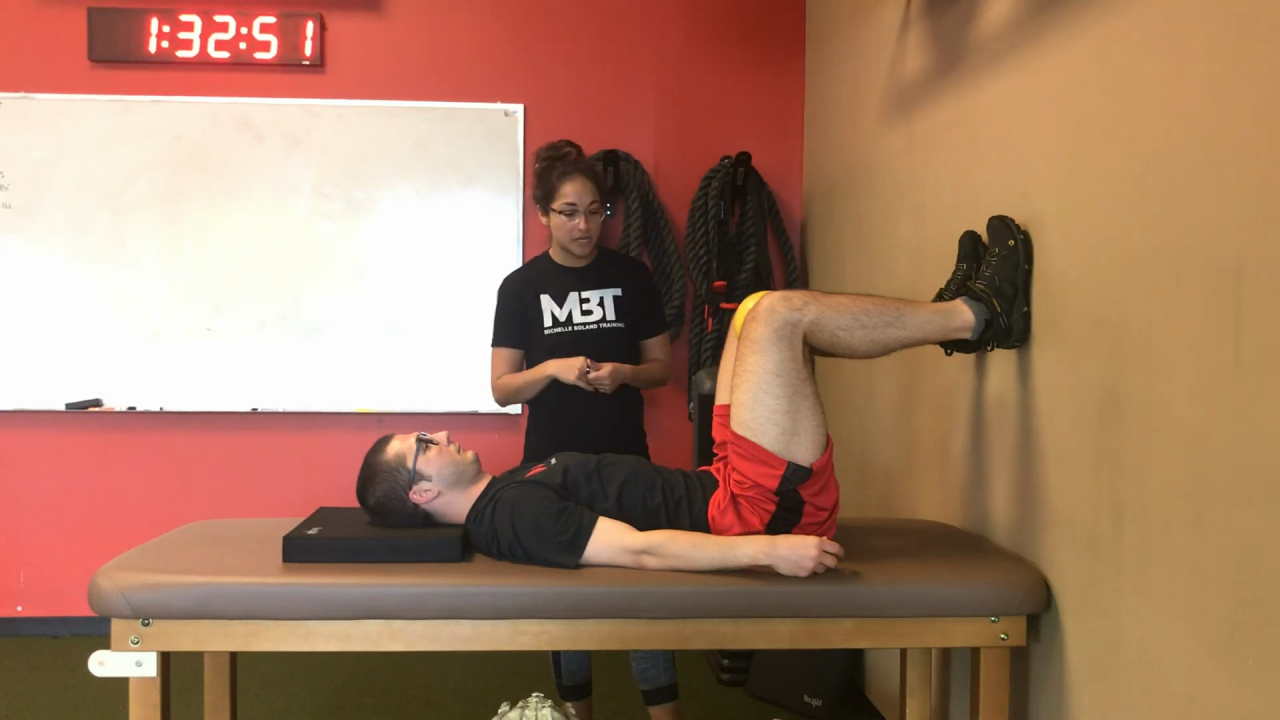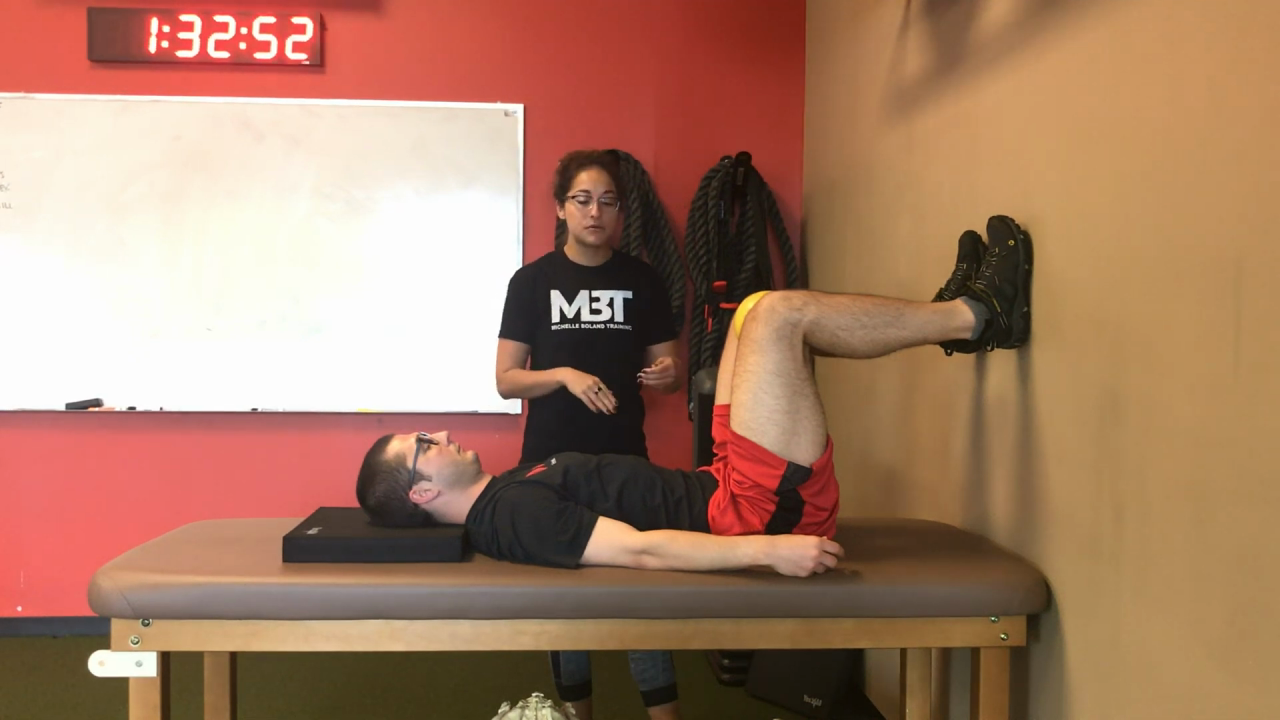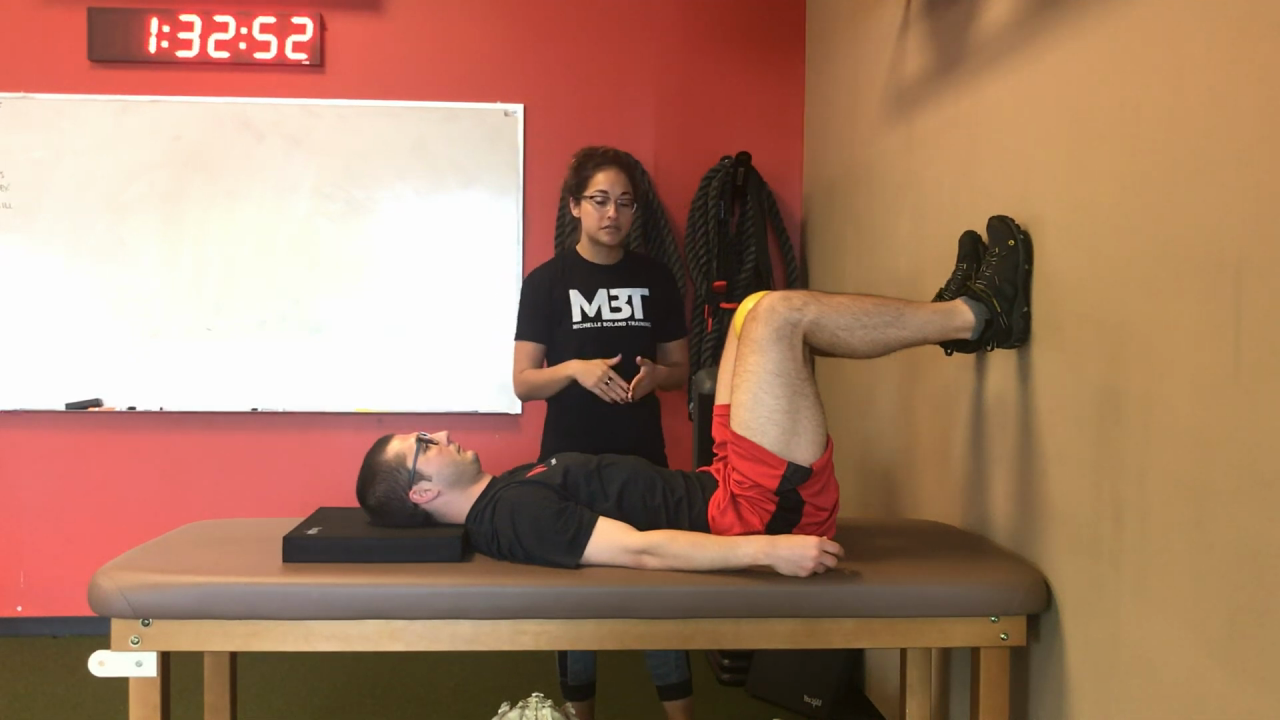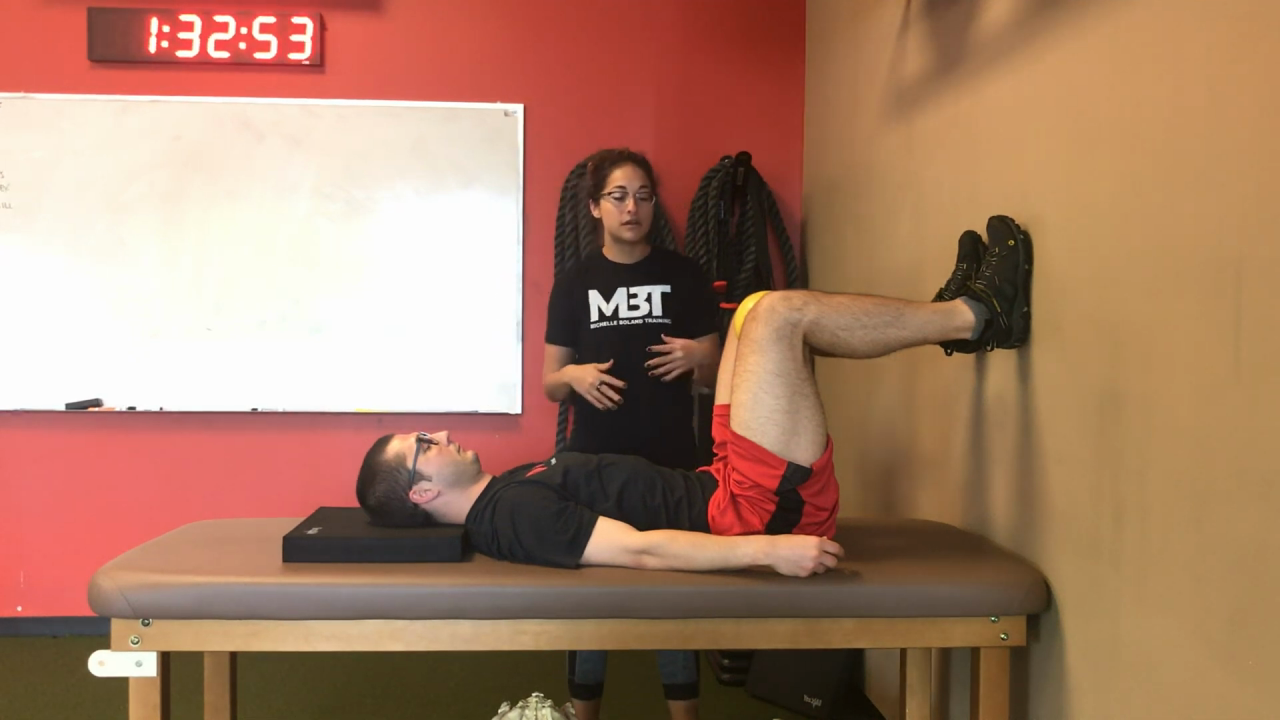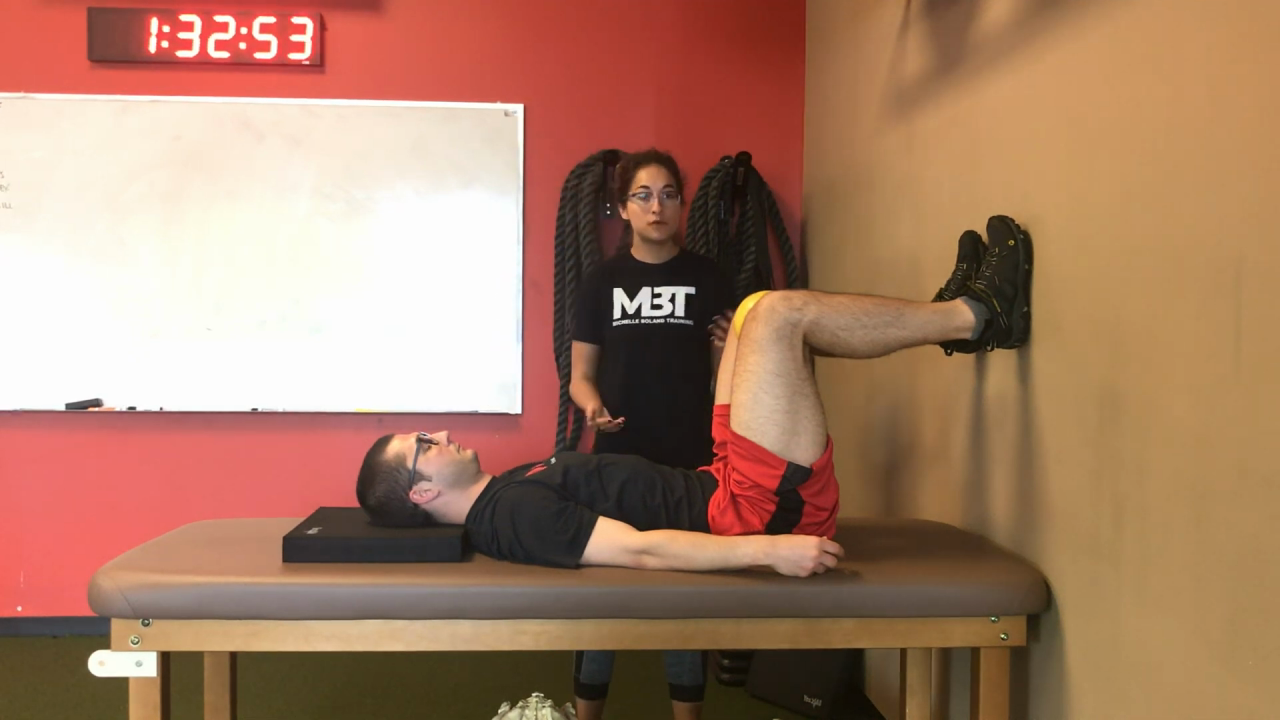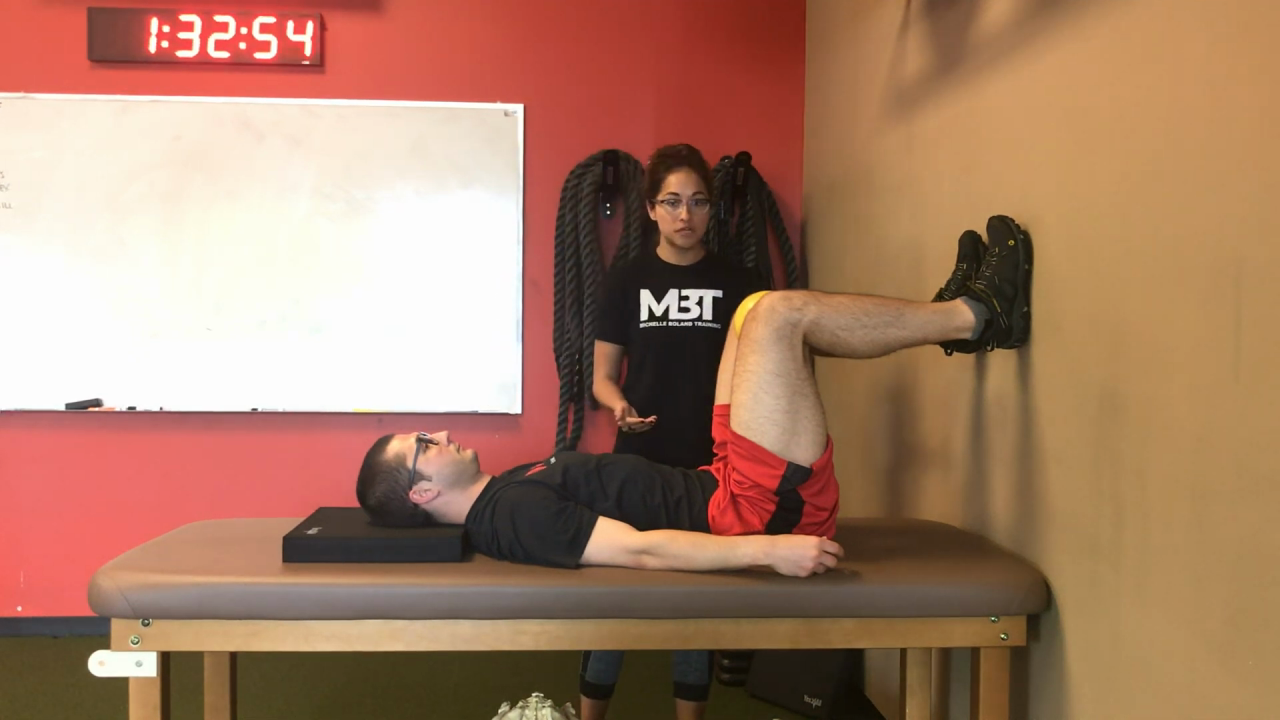
dt=0.5s
person 1, frame 1
left shoulder: (505, 493)
right shoulder: (509, 519)
right elbow: (637, 553)
right wrist: (772, 547)
left hip: (719, 491)
right hip: (750, 514)
left knee: (760, 315)
right knee: (775, 314)
left ankle: (957, 313)
right ankle: (977, 315)
person 1, frame 2
left shoulder: (507, 492)
right shoulder: (512, 514)
right elbow: (639, 551)
right wrist: (769, 549)
left hip: (720, 488)
right hip: (752, 511)
left knee: (760, 314)
right knee: (778, 315)
left ankle: (957, 315)
right ankle: (975, 315)
person 1, frame 3
left shoulder: (509, 488)
right shoulder: (512, 518)
right elbow: (641, 548)
right wrist: (769, 548)
left hip: (736, 481)
right hip: (753, 507)
left knee: (766, 309)
right knee: (779, 312)
left ankle: (961, 308)
right ankle: (975, 313)
person 1, frame 4
left shoulder: (506, 489)
right shoulder: (510, 516)
right elbow: (639, 551)
right wrist: (770, 548)
left hip: (722, 488)
right hip: (749, 510)
left knee: (763, 314)
right knee: (777, 314)
left ankle: (963, 314)
right ankle: (975, 314)
person 1, frame 5
left shoulder: (507, 492)
right shoulder: (512, 515)
right elbow: (639, 550)
right wrist: (769, 549)
left hip: (719, 487)
right hip: (753, 510)
left knee: (761, 313)
right knee: (778, 313)
left ankle: (956, 313)
right ankle: (976, 314)
person 1, frame 6
left shoulder: (510, 491)
right shoulder: (512, 514)
right elbow: (639, 549)
right wrist: (769, 549)
left hip: (719, 484)
right hip: (754, 509)
left knee: (760, 311)
right knee: (778, 315)
left ankle: (957, 316)
right ankle: (974, 315)
person 2, frame 1
left shoulder: (632, 275)
right shoulder: (521, 287)
left elbow: (662, 366)
right elbow: (502, 388)
left wrist: (624, 372)
right wrist: (553, 368)
left hip: (625, 460)
right hip: (552, 465)
person 2, frame 2
left shoulder: (643, 280)
right shoulder: (532, 280)
left elbow: (668, 372)
right elbow: (506, 380)
left wrist: (667, 372)
right wrist: (564, 375)
left hip: (623, 459)
right hip: (551, 463)
person 2, frame 3
left shoulder: (656, 278)
right shoulder: (547, 281)
left elbow: (680, 368)
right elbow: (524, 383)
left wrist: (654, 376)
right wrist: (575, 369)
left hip: (643, 460)
right hip: (571, 461)
person 2, frame 4
left shoulder: (684, 274)
right shoulder: (574, 283)
left elbow: (713, 373)
right elbow: (549, 384)
left wrist: (696, 358)
right wrist: (574, 375)
left hip: (671, 460)
right hip: (595, 462)
person 2, frame 5
left shoulder: (709, 279)
right shoulder: (603, 280)
right elbow: (581, 375)
right wrist: (593, 407)
left hip: (691, 461)
right hip: (618, 460)
person 2, frame 6
left shoulder: (736, 283)
right shoulder: (626, 279)
right elbow: (603, 375)
right wrist: (619, 405)
left hip: (709, 462)
right hip: (639, 461)
